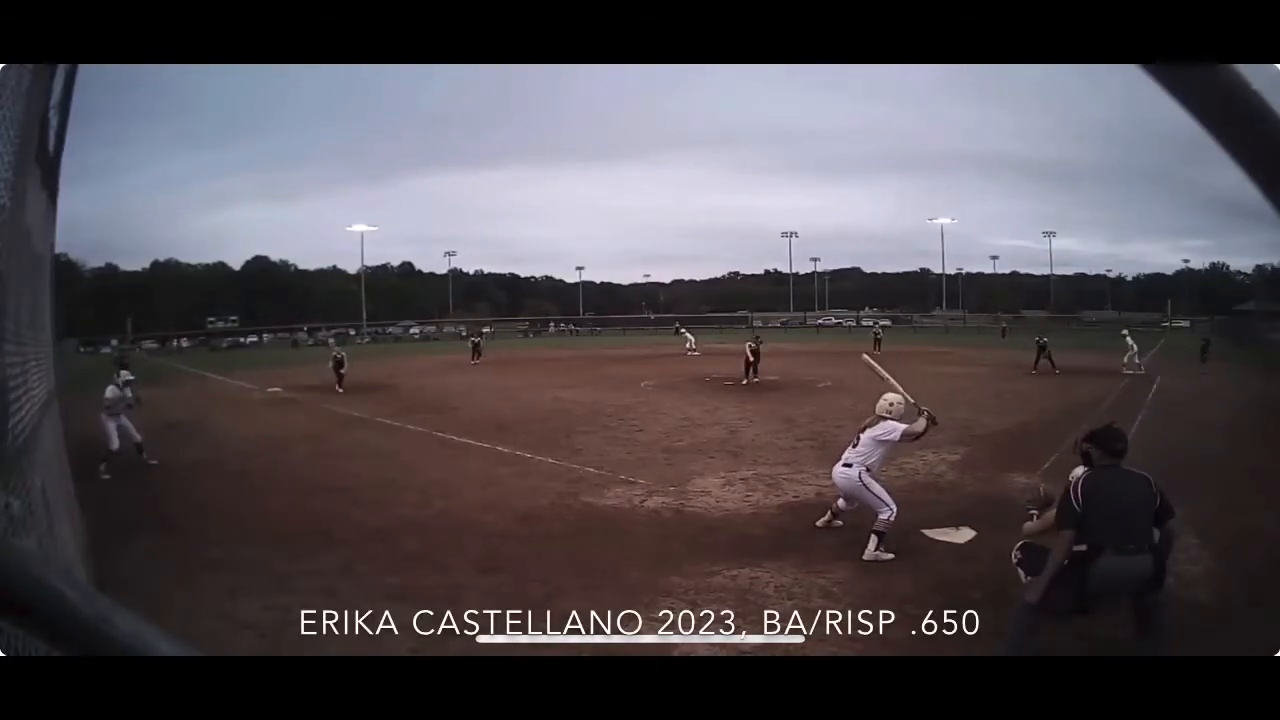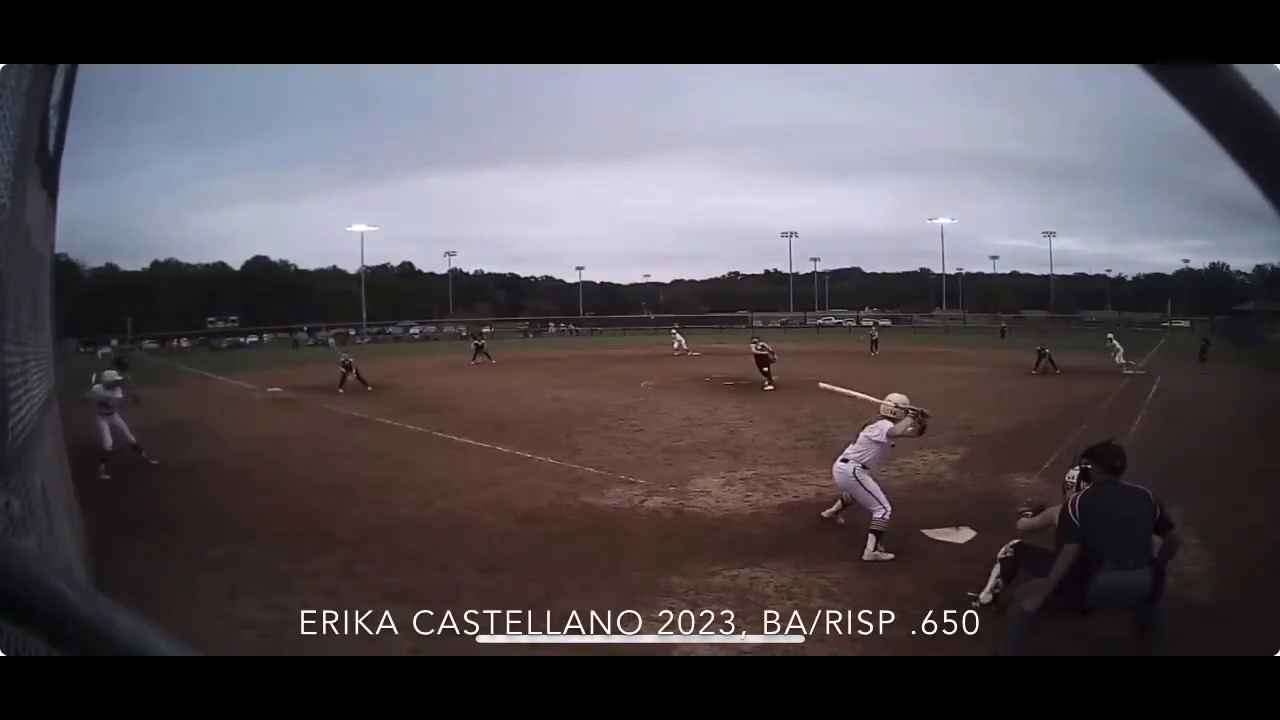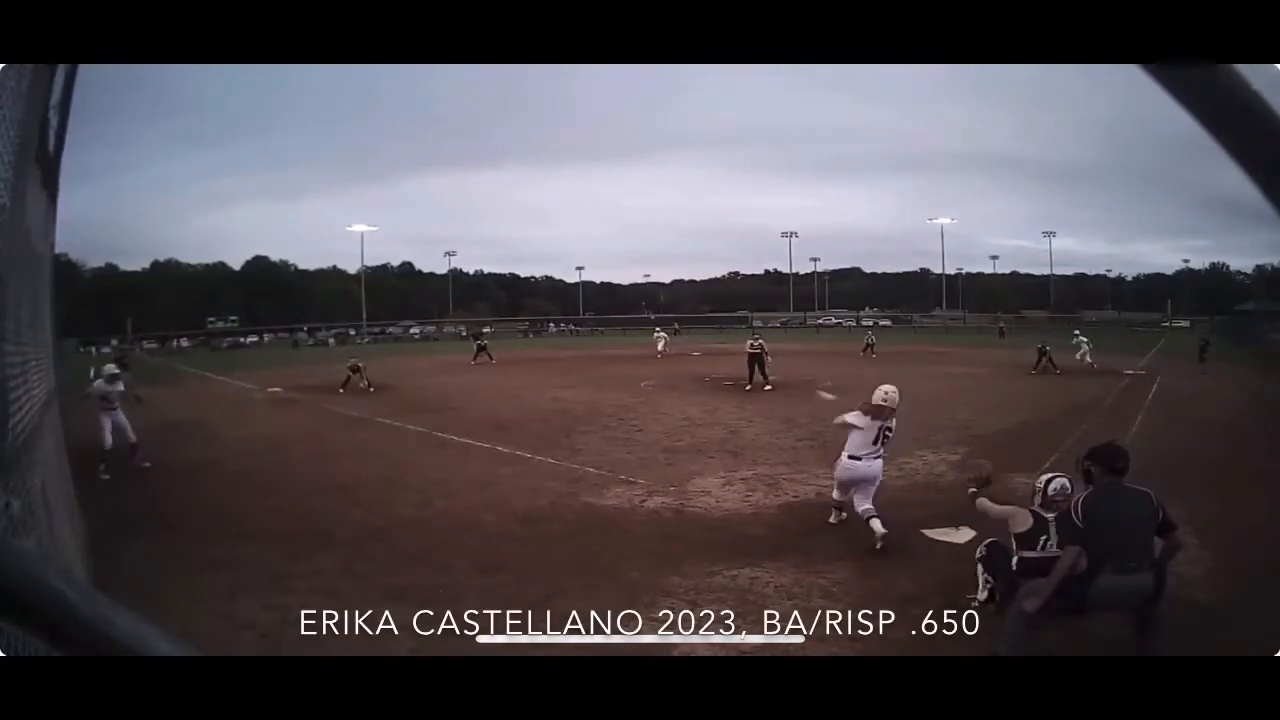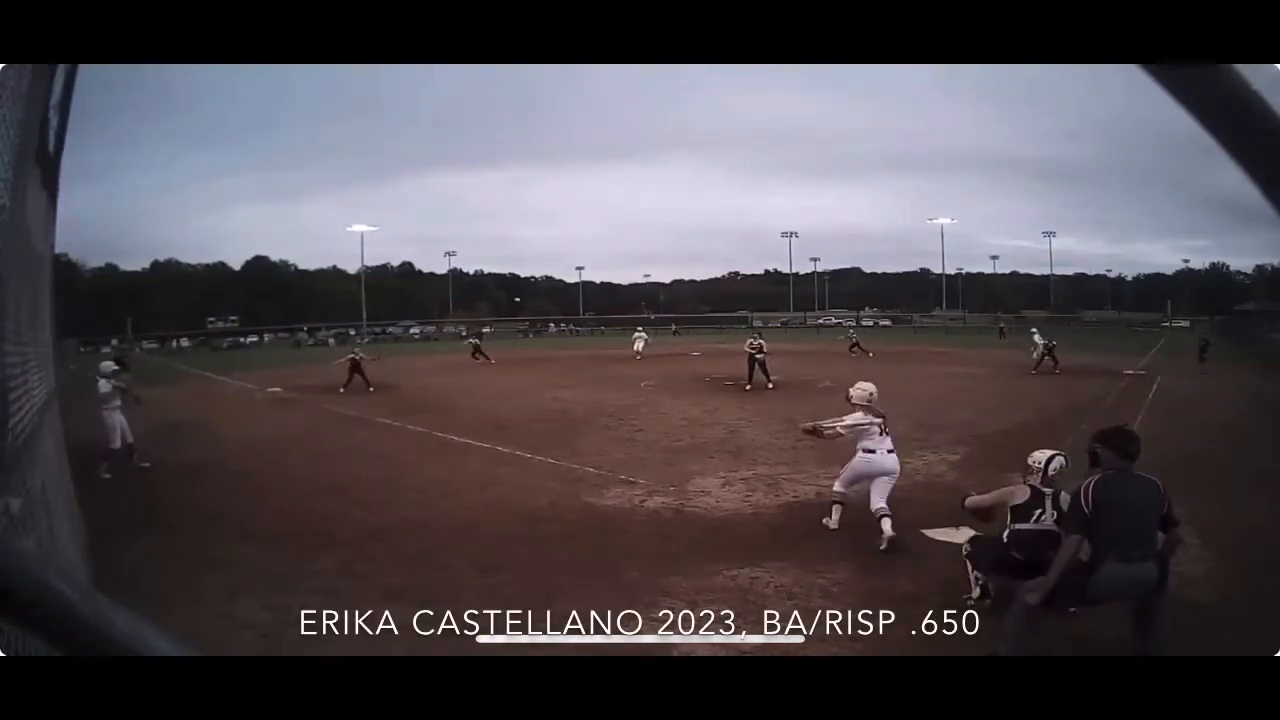
dt=0.4s
person 1, frame 1
left shoulder: (1081, 485)
right shoulder: (1146, 483)
left elbow: (1065, 540)
right elbow: (1167, 532)
left wrist: (1040, 586)
right wrist: (1158, 567)
left hip: (1101, 567)
right hip: (1144, 568)
left knee: (1034, 598)
right knee: (1147, 600)
left ankle: (1016, 651)
person 1, frame 2
left shoulder: (1079, 502)
right shoulder: (1145, 497)
left elbow: (1069, 555)
right elbow: (1172, 539)
left wrist: (1039, 597)
left hip: (1100, 585)
right hip: (1143, 585)
left knee: (1029, 595)
left ankle: (1011, 652)
right ankle: (1151, 648)
person 1, frame 3
left shoulder: (1083, 503)
right shoulder: (1148, 499)
left elbow: (1070, 557)
right elbow: (1174, 542)
left wrist: (1039, 598)
left hip: (1102, 588)
right hip: (1146, 587)
left knee: (1029, 596)
left ankle: (1008, 652)
right ankle: (1150, 648)
person 1, frame 4
left shoulder: (1092, 488)
right shoulder: (1155, 487)
left elbow: (1072, 545)
right elbow: (1174, 537)
left wrist: (1041, 590)
left hip: (1105, 577)
right hip: (1148, 577)
left knee: (1031, 594)
left ankle: (1007, 652)
